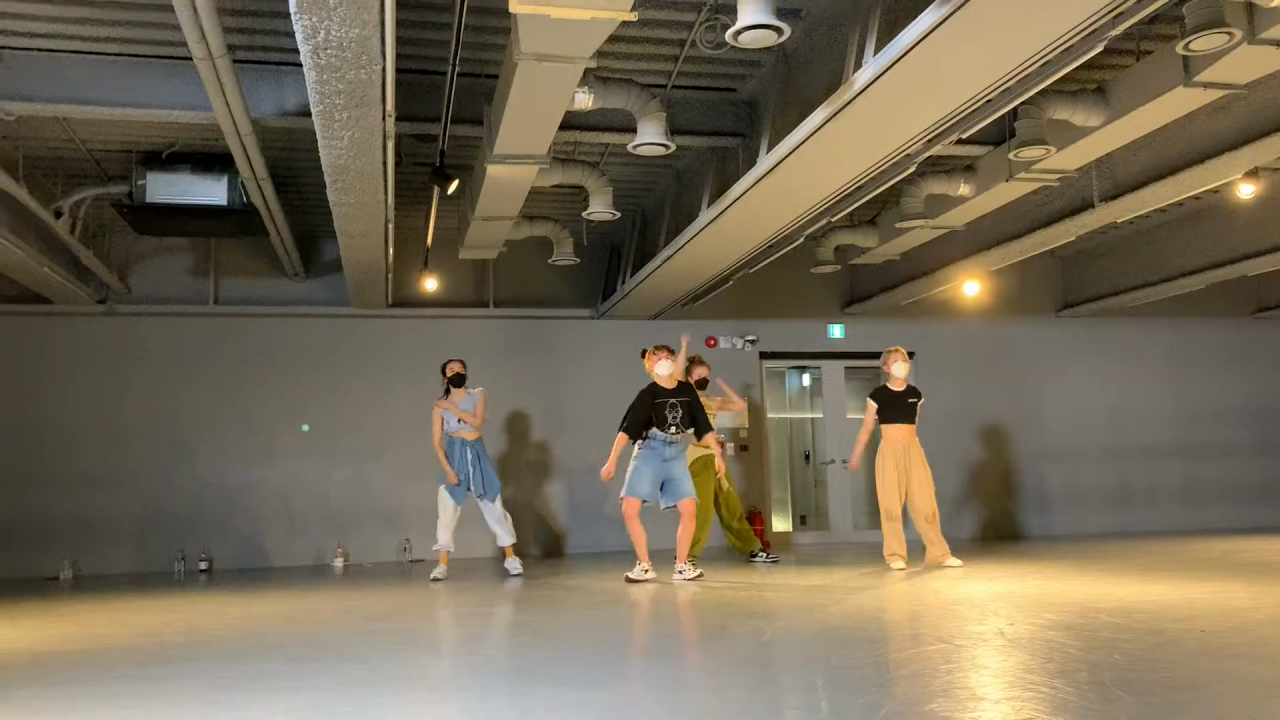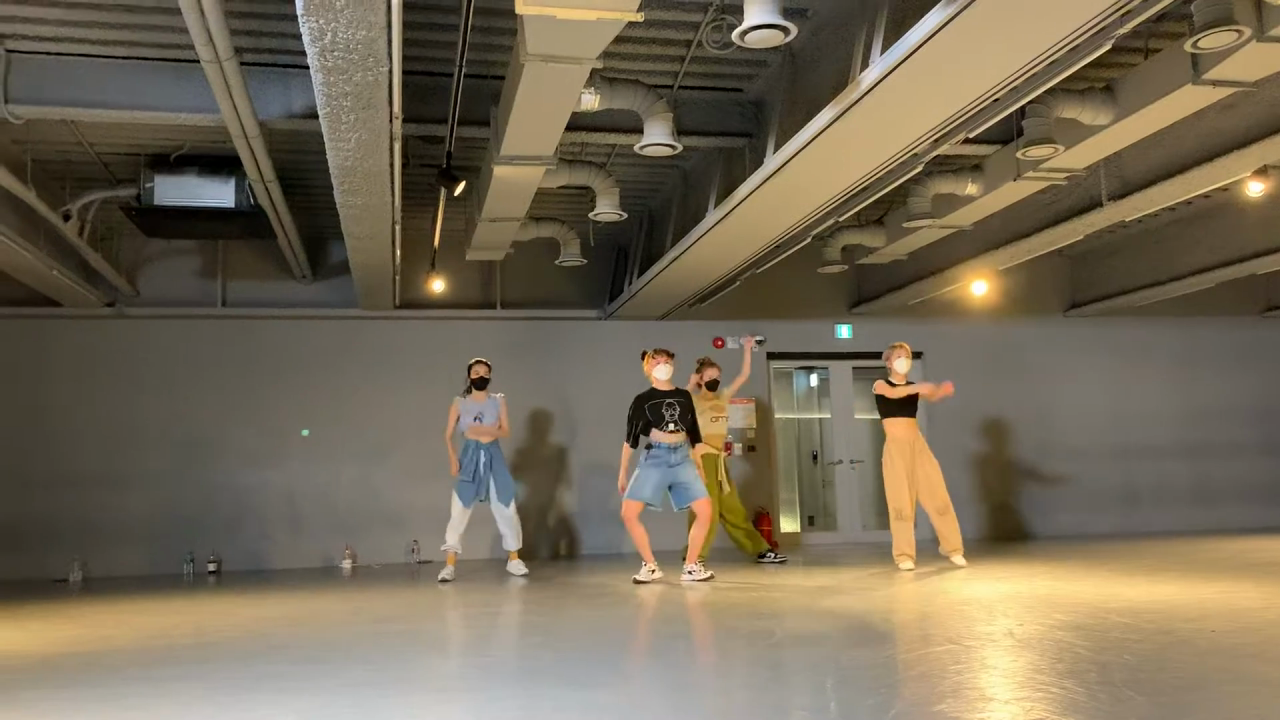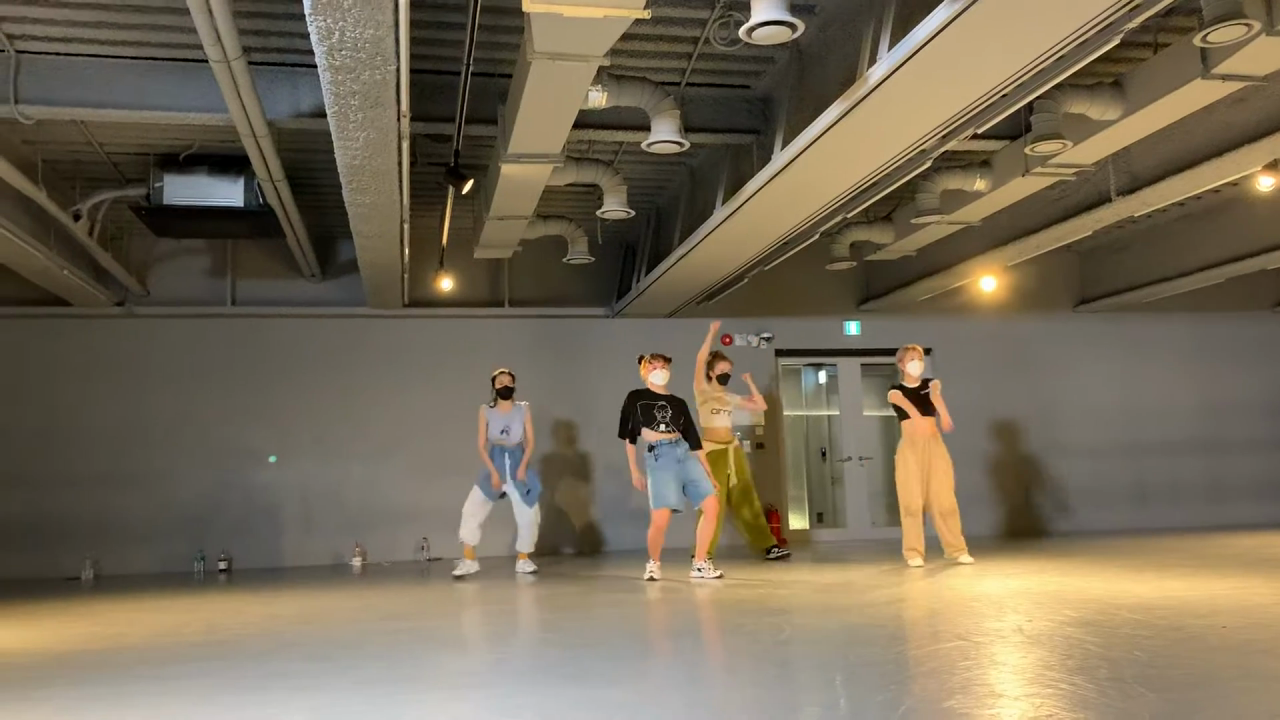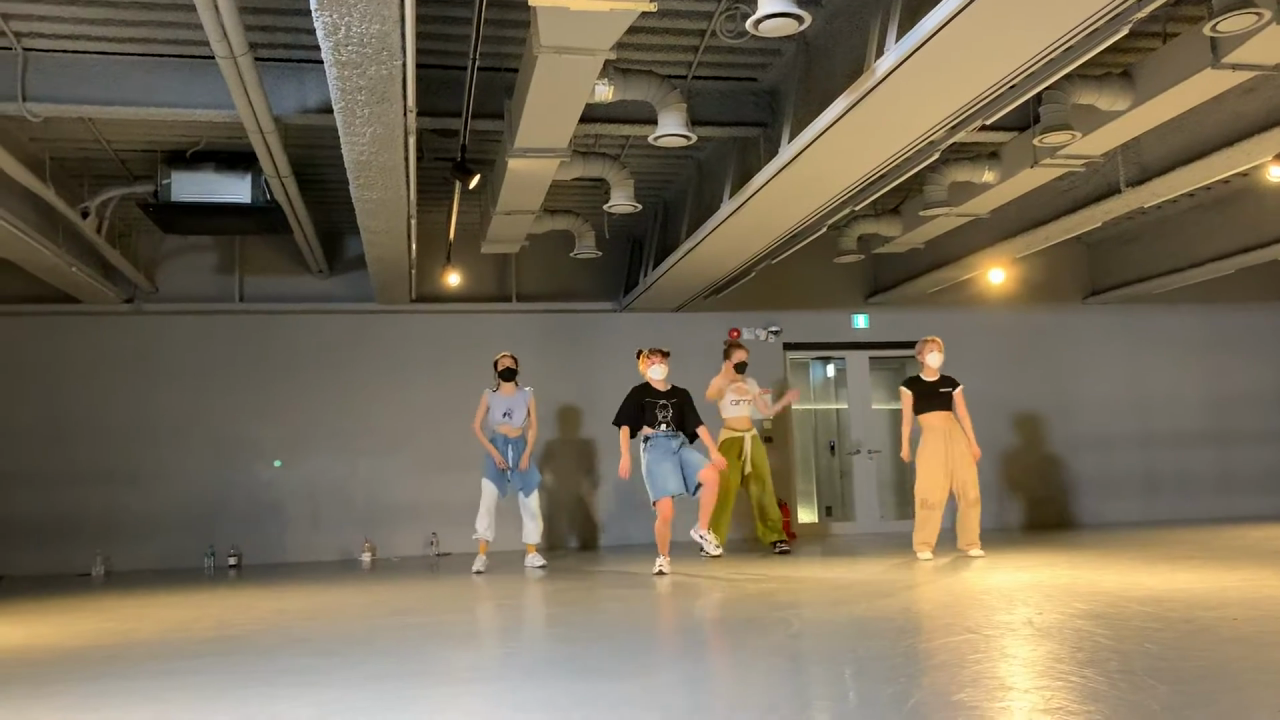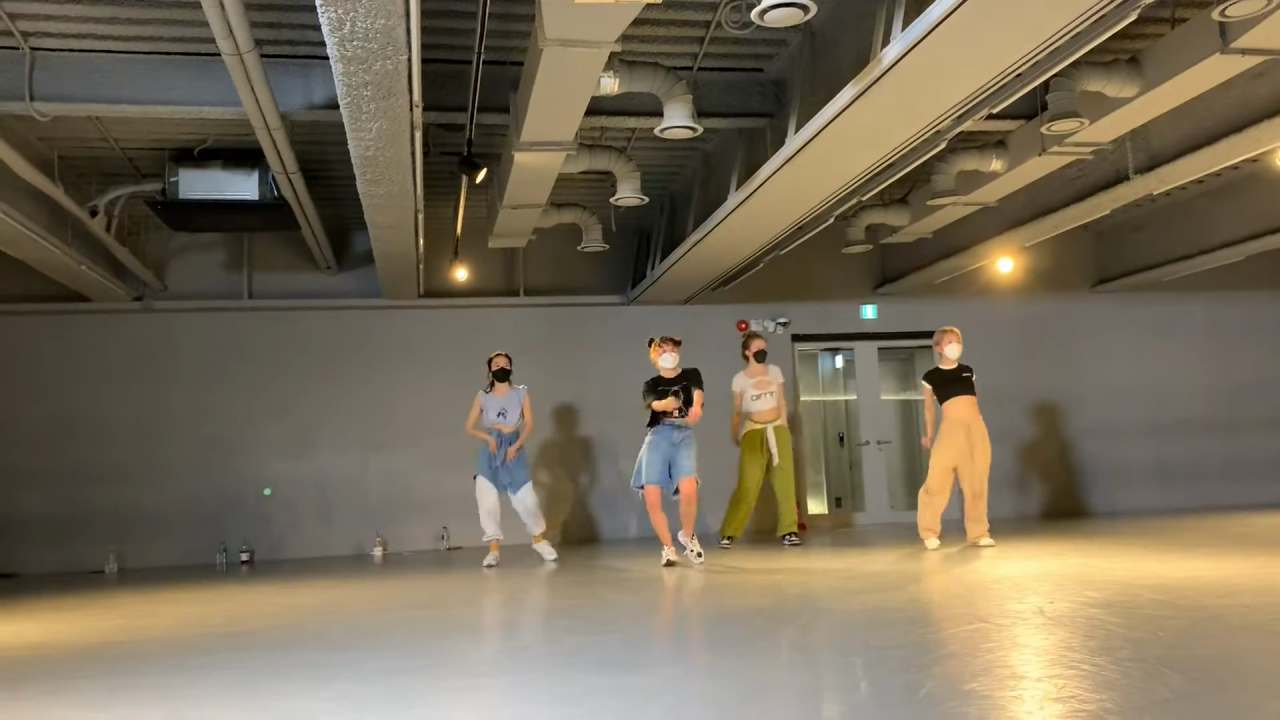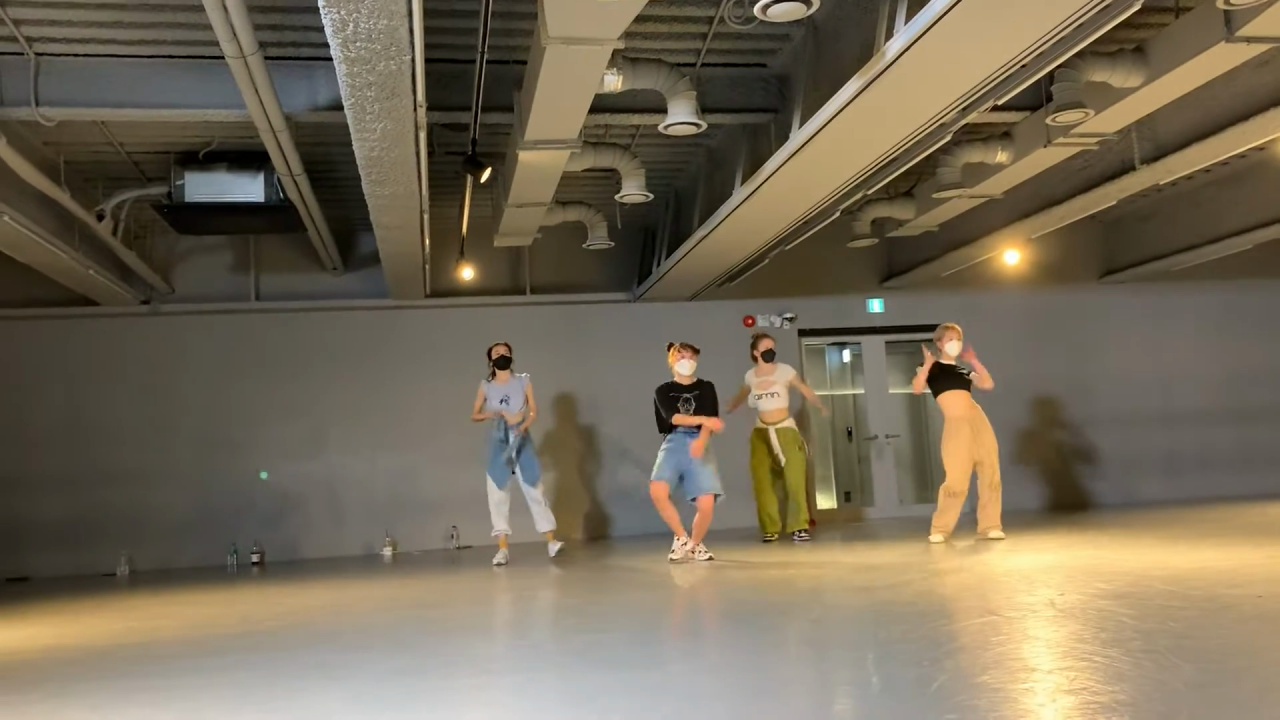
dt=0.3s
person 1, frame 1
left shoulder: (687, 389)
right shoulder: (648, 394)
left elbow: (703, 425)
right elbow: (628, 427)
left wrist: (717, 454)
right wrist: (612, 460)
left hip: (676, 453)
right hip: (650, 451)
left knee: (688, 510)
right knee: (630, 509)
left ankle: (682, 566)
right ankle: (644, 564)
person 1, frame 2
left shoulder: (683, 396)
right shoulder: (643, 400)
left elbow: (694, 434)
right elbow: (630, 437)
left wrist: (699, 466)
right wrist: (623, 472)
left hip: (681, 457)
right hip: (654, 458)
left knee: (705, 511)
right knee: (628, 513)
left ankle: (690, 566)
right ankle: (650, 565)
person 1, frame 3
left shoulder: (679, 403)
right shoulder: (635, 398)
left elbow: (693, 438)
right elbow: (628, 436)
left wrist: (708, 474)
right wrist: (635, 470)
left hip: (684, 454)
right hip: (658, 457)
left knee: (712, 507)
right knee: (660, 520)
left ankle: (700, 563)
right ankle: (654, 562)
person 1, frame 4
left shoulder: (681, 394)
right shoulder: (639, 393)
left elbow: (696, 424)
right elbow: (625, 425)
left wrist: (714, 451)
right wrist: (625, 455)
left hip: (680, 445)
right hip: (654, 448)
left knee: (711, 476)
right knee: (666, 511)
left ankle: (702, 530)
right ankle: (663, 558)
person 1, frame 5
left shoulder: (691, 374)
right shoulder: (651, 385)
left elbow: (698, 393)
right elbow: (654, 404)
left wrist: (696, 407)
right wrist: (667, 403)
left hip: (684, 436)
right hip: (658, 436)
left knee: (688, 489)
right knee: (651, 497)
left ankle: (688, 535)
right ankle: (668, 548)
person 1, frame 6
left shoulder: (706, 387)
right shoulder: (663, 391)
left elbow: (711, 420)
right elbow: (674, 418)
left wrist: (702, 440)
right wrist: (704, 419)
left hip: (698, 444)
right hip: (673, 443)
left knee: (706, 505)
right knee: (658, 491)
left ankle: (696, 544)
right ankle: (682, 538)
person 2, frame 1
left shoulder: (915, 394)
right shoulder: (878, 394)
right elbow: (867, 426)
right wrist: (856, 455)
left hip: (912, 449)
right hip: (889, 450)
left knee: (924, 502)
right knee: (891, 504)
left ankle: (939, 554)
right ankle: (896, 555)
person 2, frame 2
left shoulder: (915, 388)
right shoulder: (881, 385)
left elbow: (931, 395)
right elbow: (892, 392)
left wrist: (942, 390)
right wrist: (917, 388)
left hip: (917, 444)
right hip: (895, 447)
left knee: (937, 495)
right knee: (901, 502)
left ankle: (953, 548)
right ankle: (904, 556)
person 2, frame 3
left shoulder: (930, 383)
right shoulder: (895, 391)
left elbow: (938, 400)
right elbow: (907, 405)
left wrist: (945, 417)
right wrist: (919, 418)
left hip: (934, 443)
right hip: (910, 445)
left knee: (944, 498)
right knee: (912, 500)
left ankle: (956, 549)
right ankle: (913, 552)
person 2, frame 4
left shoulder: (951, 383)
right shoulder: (910, 384)
left elbow: (962, 413)
right elbow: (907, 416)
left wrist: (973, 442)
right wrist: (905, 444)
left hip: (955, 435)
right hip: (931, 438)
left knee: (969, 491)
right knee: (930, 493)
left ankle: (970, 543)
right ankle: (924, 545)
person 2, frame 5
left shoulder: (968, 371)
right shoulder: (932, 376)
right elbow: (929, 407)
right wrist: (928, 433)
left hip: (976, 428)
right hip: (950, 429)
left knee: (976, 483)
right knee: (936, 479)
left ankle: (978, 533)
right ankle: (929, 532)
person 2, frame 6
left shoulder: (964, 370)
right shoulder: (932, 368)
left elbow: (988, 384)
right elbow: (917, 388)
left wrist: (974, 361)
right wrist: (926, 365)
left hip: (978, 421)
right hip: (955, 426)
left knee: (990, 475)
right knee: (957, 481)
left ankle: (989, 526)
right ankle: (940, 529)
person 3, frame 1
left shoulder: (712, 401)
left elbow: (741, 407)
left wrist: (724, 388)
left hip: (714, 455)
right hip: (698, 456)
left knee: (731, 506)
right knee: (702, 506)
left ankle: (753, 548)
right ankle: (687, 554)
person 3, frame 2
left shoulder: (723, 396)
right shoulder: (695, 400)
left elbow: (744, 374)
left wrist: (747, 350)
right wrist: (690, 383)
left hip: (719, 458)
right hip: (703, 456)
left knee: (733, 508)
left ankle: (760, 550)
right ankle: (695, 554)
person 3, frame 3
left shoulder: (731, 397)
right shoulder: (703, 391)
left elbow: (761, 407)
right elbow: (700, 362)
left wrist: (750, 384)
right wrist: (711, 335)
left hip: (734, 449)
right hip: (712, 450)
left knee: (747, 499)
right knee: (714, 501)
left ankle: (767, 545)
right ankle: (703, 551)
person 3, frame 4
left shoulder: (751, 384)
right shoulder: (721, 383)
left elbow: (767, 411)
right elbow: (710, 396)
left wrist: (785, 400)
right wrist: (723, 377)
left hip: (752, 438)
right hip: (730, 439)
left knee: (763, 488)
right knee: (725, 491)
left ankle: (776, 538)
person 3, frame 5
left shoulder: (775, 371)
right shoulder: (740, 379)
left elbow: (782, 402)
right elbow: (737, 410)
left wrist: (783, 426)
right wrist: (735, 434)
left hip: (778, 429)
right hip: (753, 431)
left knee: (785, 480)
right knee: (748, 482)
left ankle: (788, 530)
right ankle: (730, 533)
person 3, frame 6
left shoulder: (785, 370)
right shoulder: (750, 375)
left elbow: (805, 390)
right elbow: (743, 395)
left wrist: (820, 406)
right wrist: (730, 408)
left hip: (785, 429)
right hip: (761, 431)
left knee: (795, 479)
right knee: (761, 480)
left ankle: (799, 526)
right ankle: (770, 528)
person 4, frame 1
left shoulder: (477, 395)
right shoulder: (440, 406)
left elbow: (476, 421)
right elbow: (437, 442)
left wrist: (453, 408)
right wrist: (448, 469)
left hip: (477, 454)
right hip: (454, 455)
left knee: (493, 506)
right knee: (447, 510)
left ankle: (510, 556)
right ankle: (442, 564)
person 4, frame 2
left shoulder: (498, 401)
right shoulder: (460, 403)
left elbow: (505, 431)
right elbow: (448, 435)
left wrist: (487, 429)
right wrist: (453, 460)
left hip: (493, 456)
right hip: (470, 457)
left knee: (506, 509)
right knee: (459, 512)
left ankle: (513, 559)
right ankle: (450, 565)
person 4, frame 3
left shoulder: (523, 409)
right shoulder: (486, 411)
left elbow: (530, 440)
right elbow: (481, 445)
left wrist: (523, 465)
right wrist: (493, 471)
left hip: (517, 461)
right hip: (494, 461)
left knee: (529, 513)
right knee: (473, 506)
left ankle: (522, 559)
right ankle: (469, 559)
person 4, frame 4
left shoulder: (527, 394)
right shoulder: (489, 395)
left elbow: (533, 426)
right elbow: (477, 426)
left wrist: (527, 453)
right wrist: (493, 452)
left hip: (520, 449)
right hip: (497, 449)
left knee: (530, 503)
right knee: (488, 499)
left ankle: (531, 553)
right ankle: (482, 555)
person 4, frame 5
left shoulder: (521, 393)
right shoulder: (483, 396)
left elbow: (529, 424)
right elbow: (469, 427)
left wrist: (517, 445)
right wrist: (487, 437)
left hip: (514, 447)
right hip: (491, 450)
left knee: (526, 499)
right knee: (488, 500)
left ankle: (540, 541)
right ankle: (494, 550)
person 4, frame 6
left shoulder: (523, 381)
right shoulder: (486, 386)
left elbow: (533, 411)
right elbow: (474, 415)
left wrist: (523, 426)
right wrist: (488, 414)
left hip: (521, 439)
right hip: (498, 440)
left knee: (534, 490)
right knee: (498, 495)
left ankle: (550, 539)
right ankle: (503, 548)
